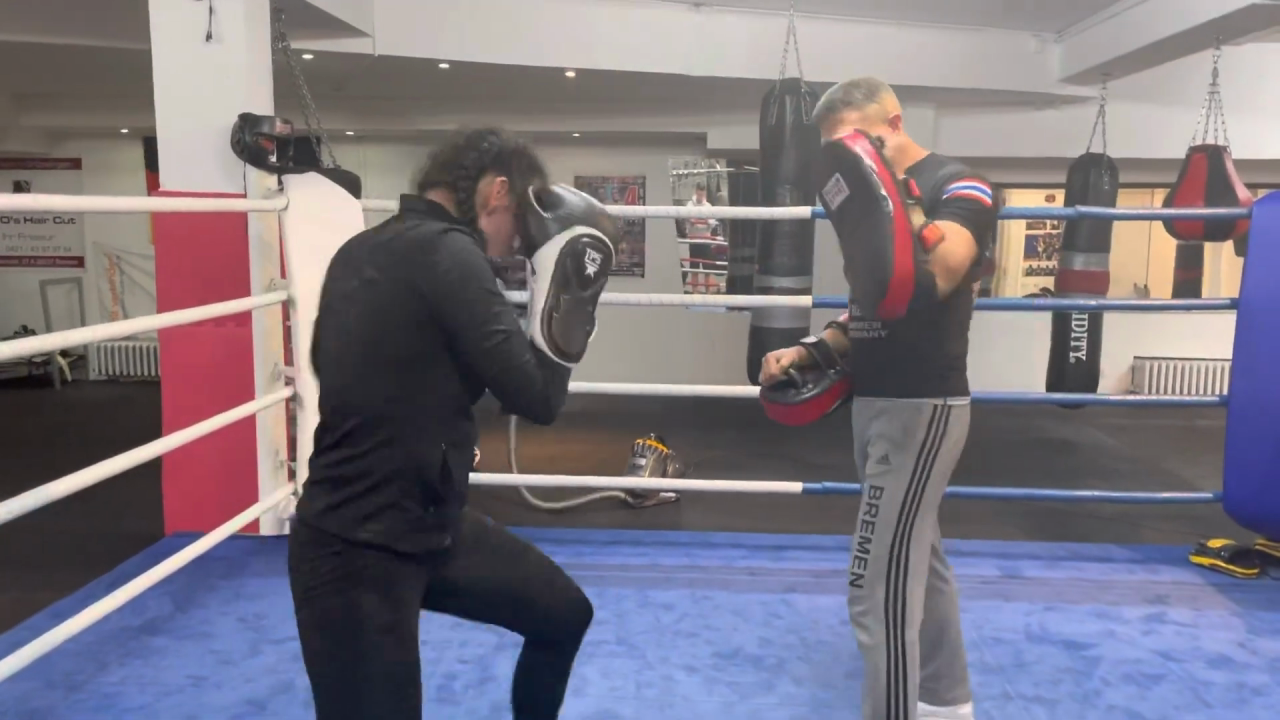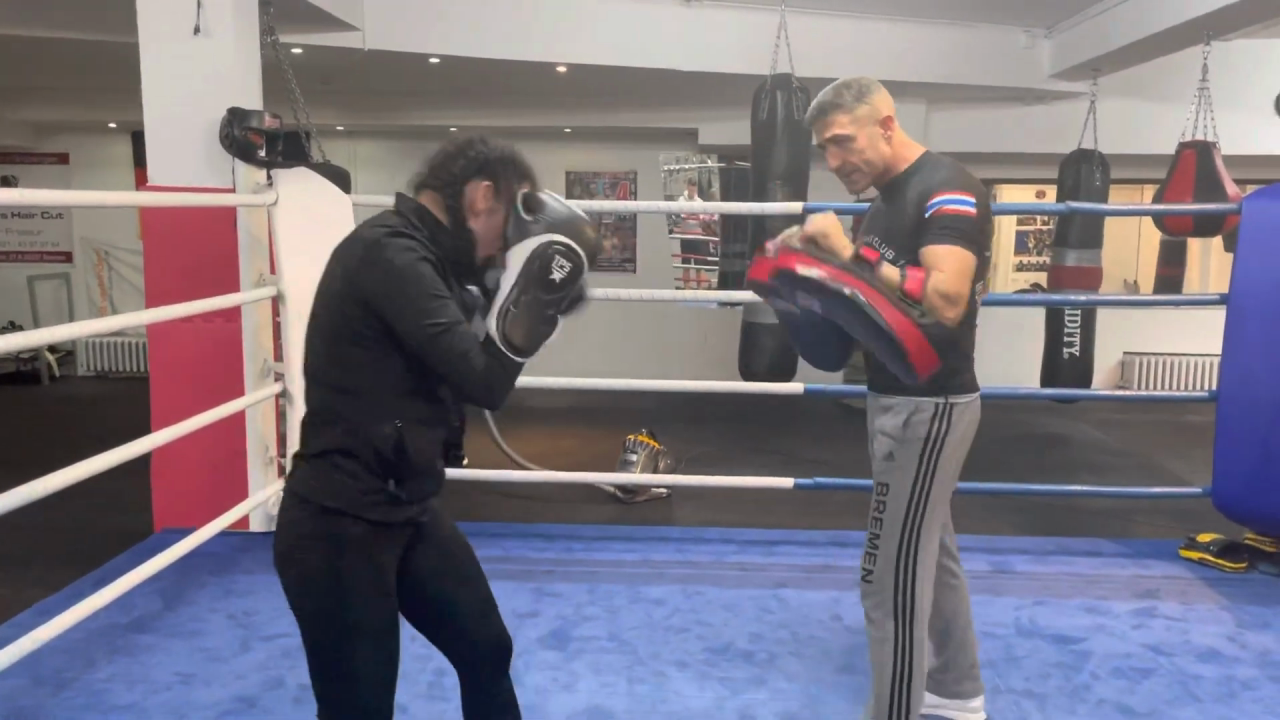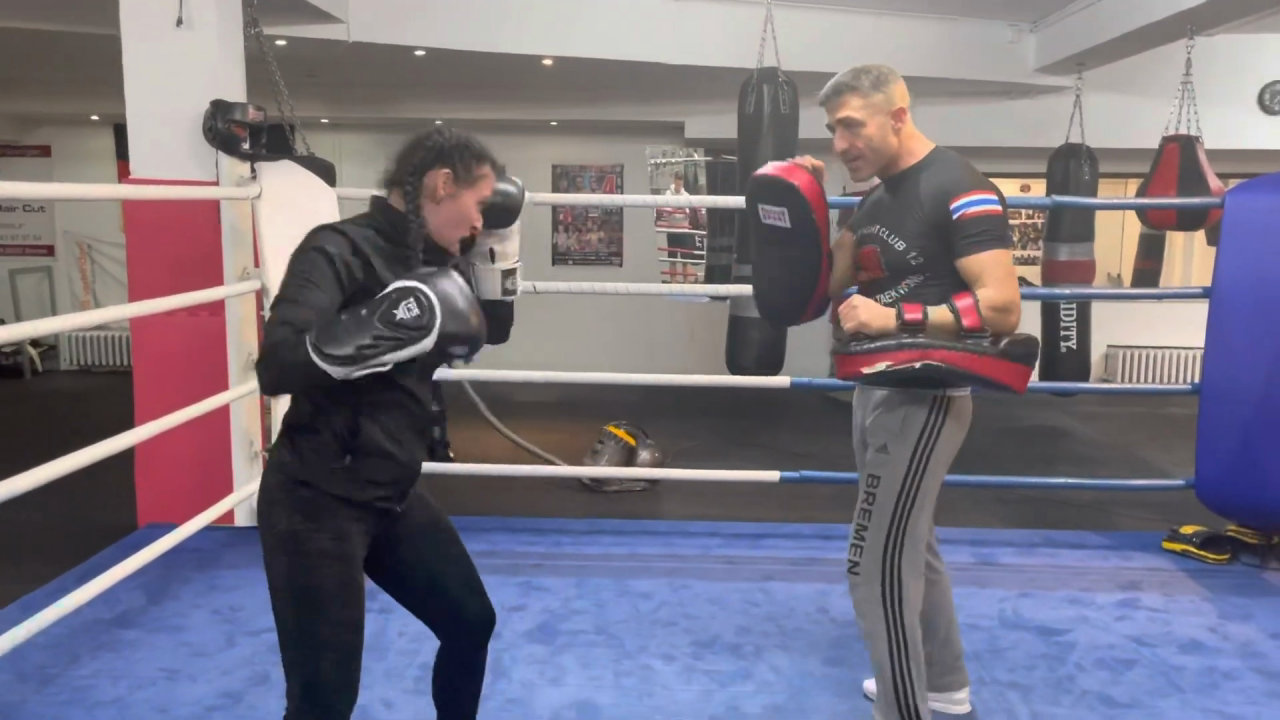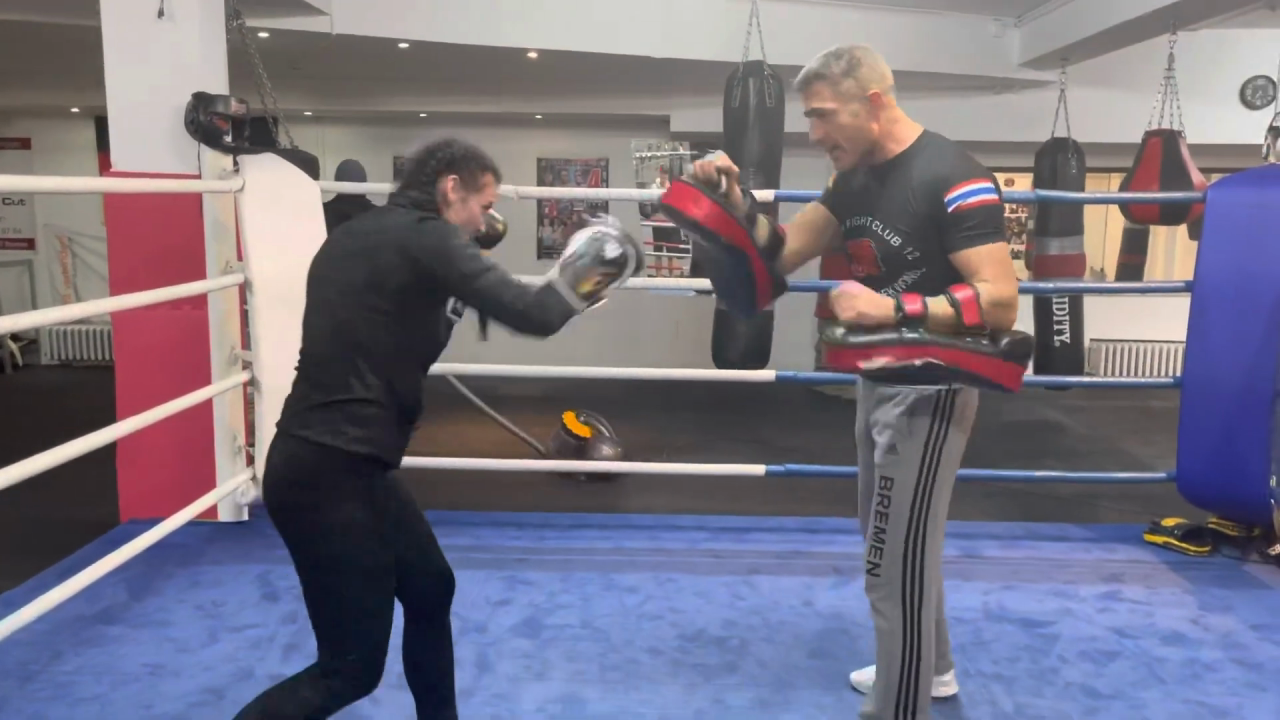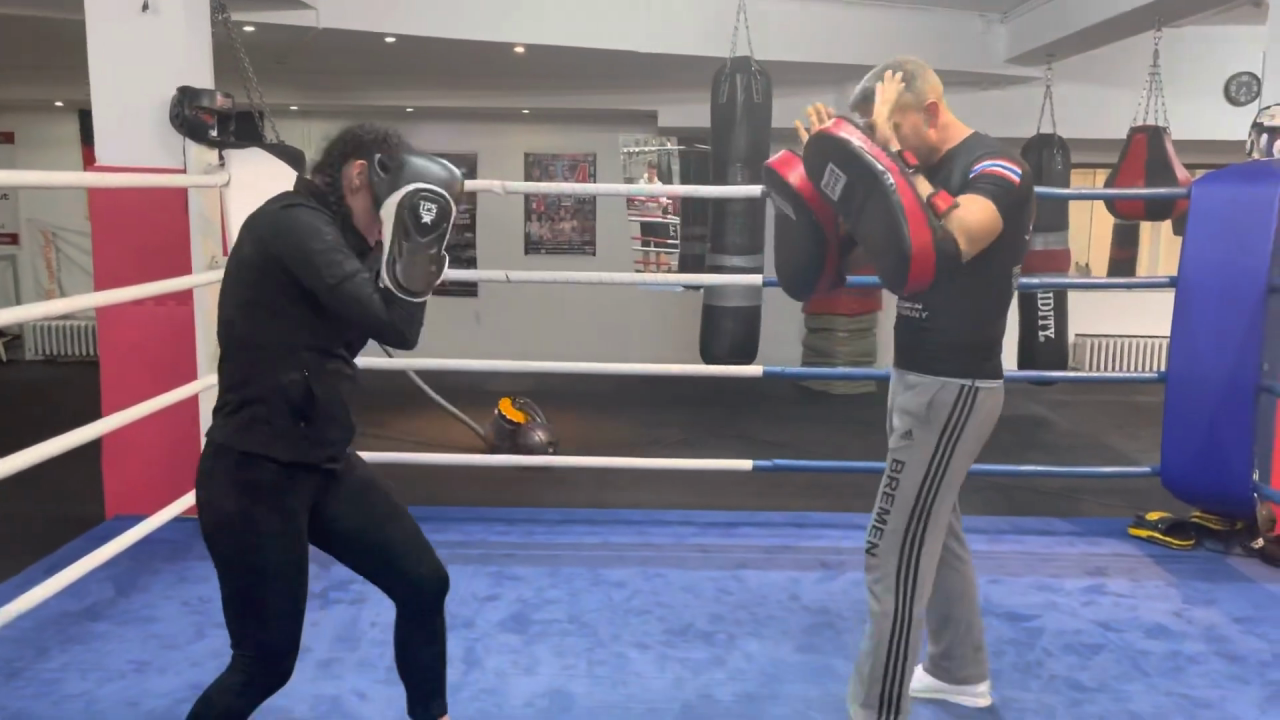
dt=0.4s
person 1, frame 1
left shoulder: (961, 189)
left elbow: (933, 277)
right wrist: (809, 353)
left hip: (921, 409)
right hip: (876, 405)
left knee: (878, 586)
right knee: (918, 563)
person 1, frame 2
left shoulder: (945, 191)
right shoulder: (886, 200)
left elbow: (944, 303)
left wrist: (850, 253)
left hip: (930, 405)
right hip: (896, 400)
left knee: (891, 578)
right knee: (928, 553)
person 1, frame 3
left shoulder: (959, 192)
right shoulder: (877, 198)
left elbow: (1002, 308)
right elbow: (826, 278)
left wrist: (898, 318)
left hip: (922, 402)
right hip: (876, 394)
left knee: (874, 569)
right knee: (910, 546)
person 1, frame 4
left shoulder: (956, 180)
right shoulder: (856, 178)
left elbow: (1000, 302)
right elbow: (788, 251)
left wrist: (889, 307)
right wrist: (734, 194)
left hip: (928, 397)
right hip: (878, 388)
left knee: (895, 562)
right knee: (901, 544)
person 1, frame 5
left shoulder: (994, 169)
right shoulder: (930, 170)
left elbow: (952, 240)
right elbow: (868, 241)
left wrist: (891, 149)
left hip: (953, 389)
right hip: (920, 379)
left knee: (894, 553)
right knee: (936, 534)
person 2, frame 1
left shoulder: (361, 254)
right shoulder: (437, 255)
right elbow: (537, 395)
right wrist: (569, 261)
right hip: (352, 548)
left knee: (562, 614)
person 2, frame 2
left shoulder: (426, 251)
right shoulder: (387, 253)
right elbow: (482, 382)
left wrist: (533, 280)
right wrist: (536, 266)
left hip: (405, 507)
right hip: (338, 522)
left knee: (488, 650)
person 2, frame 3
left shoulder: (437, 260)
right shoulder: (336, 250)
left elbow: (488, 331)
right elbow: (279, 366)
left wrist: (497, 248)
right wrist: (391, 323)
left hip: (391, 491)
right hip: (317, 497)
left knee: (471, 620)
person 2, frame 4
left shoulder: (366, 236)
right shoulder: (423, 236)
right elbow: (532, 312)
left wrist: (448, 302)
right wrist: (602, 256)
left hip: (348, 459)
right hip: (330, 471)
left knee: (429, 590)
right knee: (351, 668)
person 2, frame 5
left shoulder: (321, 230)
right shoulder: (290, 223)
left elbow: (348, 334)
right elbow: (394, 325)
left wrist: (387, 245)
right wrist: (418, 223)
left hip: (324, 459)
right hip: (257, 471)
left knee: (424, 582)
right knee: (266, 660)
